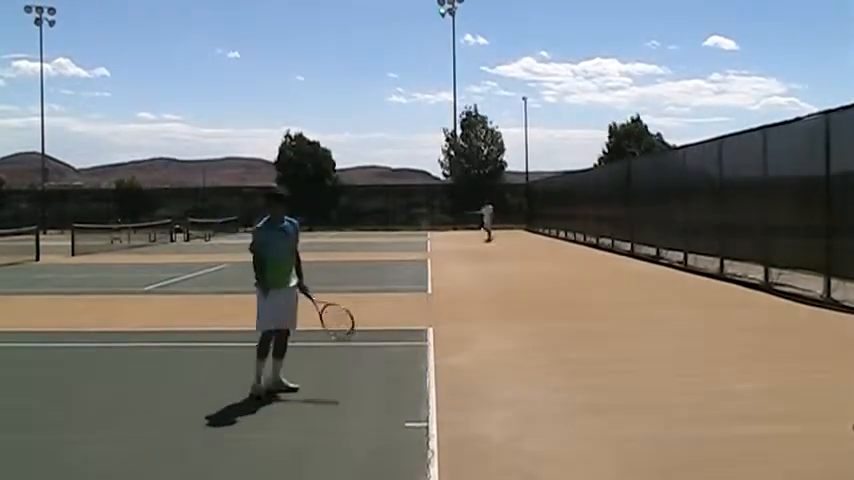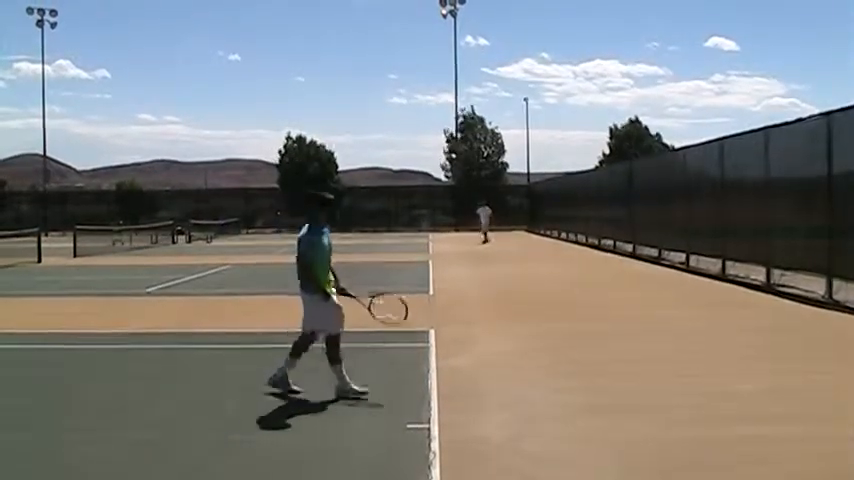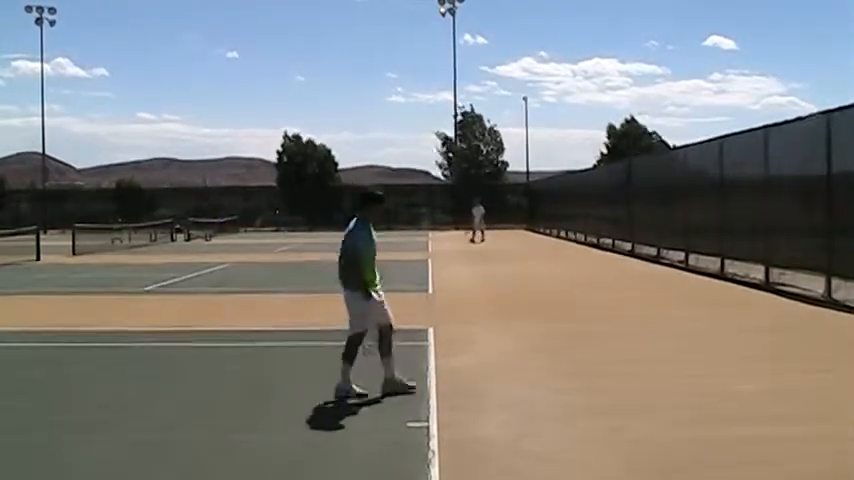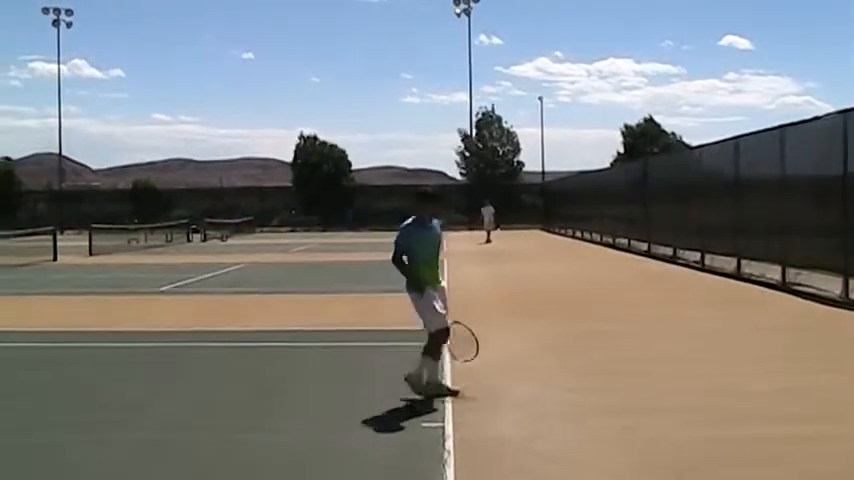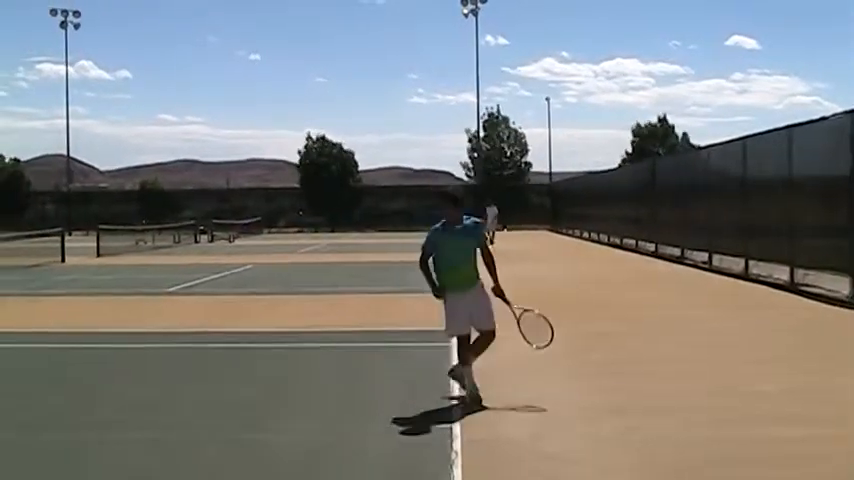
dt=0.4s
person 1, frame 1
left shoulder: (292, 226)
right shoulder: (261, 230)
right elbow: (257, 262)
left wrist: (300, 279)
right wrist: (264, 287)
left hip: (288, 287)
right hip: (270, 289)
left knee: (284, 331)
right knee: (269, 332)
left ankle: (276, 378)
right ankle: (258, 381)
person 1, frame 2
left shoulder: (323, 231)
right shoulder: (308, 236)
right elbow: (304, 269)
left wrist: (337, 284)
right wrist: (323, 292)
left hip: (324, 292)
right hip: (315, 294)
left knee: (309, 335)
right knee: (333, 335)
left ankle: (281, 376)
right ankle: (343, 385)
person 1, frame 3
left shoulder: (365, 227)
right shoulder: (356, 230)
right elbow: (350, 263)
right wrist: (365, 289)
left hip: (371, 288)
right hip: (359, 291)
left knee: (386, 329)
right knee: (358, 335)
left ankle: (390, 379)
right ankle: (344, 386)
person 1, frame 4
left shoulder: (436, 226)
right shoulder: (409, 229)
right elbow: (397, 258)
right wrist: (414, 280)
left hip: (436, 286)
right hip: (421, 289)
left knee: (437, 333)
right knee: (441, 331)
left ankle: (431, 382)
right ankle: (416, 375)
person 1, frame 5
left shoulder: (475, 226)
right shoulder: (436, 233)
left elbow: (486, 255)
right elbow: (423, 260)
left wrist: (496, 283)
right wrist: (433, 285)
left hip: (475, 288)
right hip: (452, 293)
left knee: (488, 333)
right knee: (463, 338)
left ankle: (459, 370)
right ankle: (470, 386)
